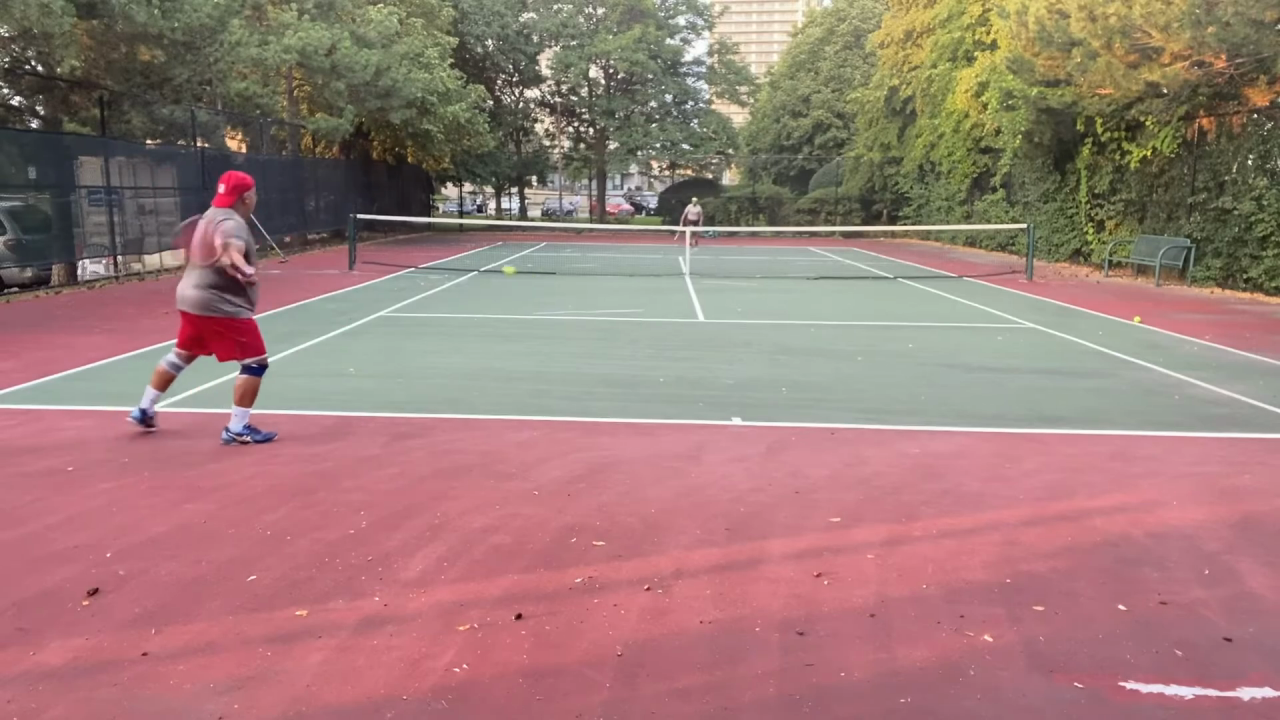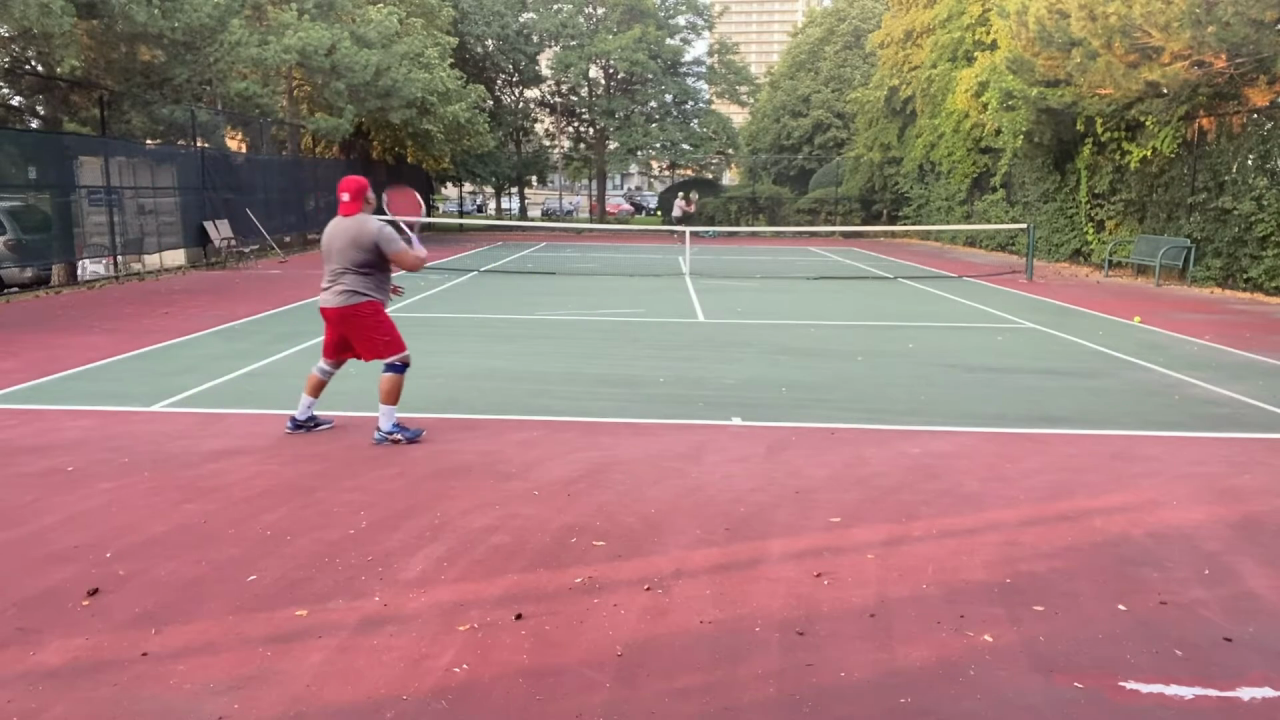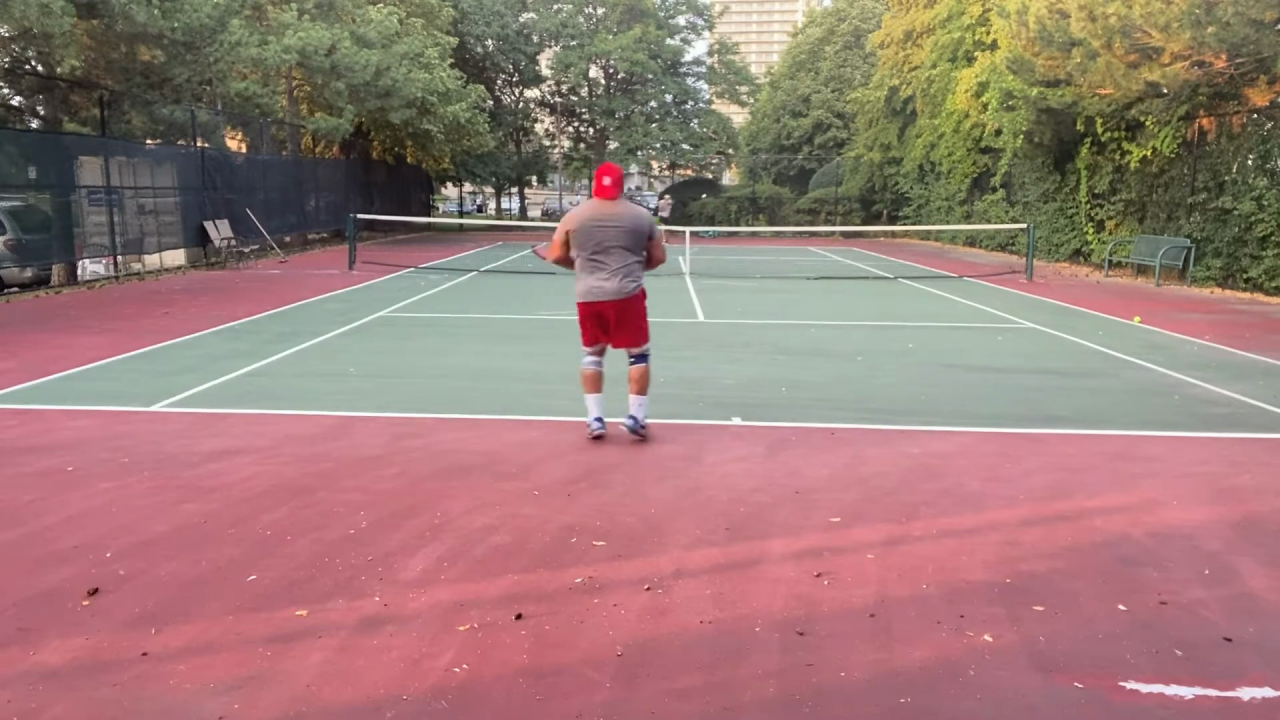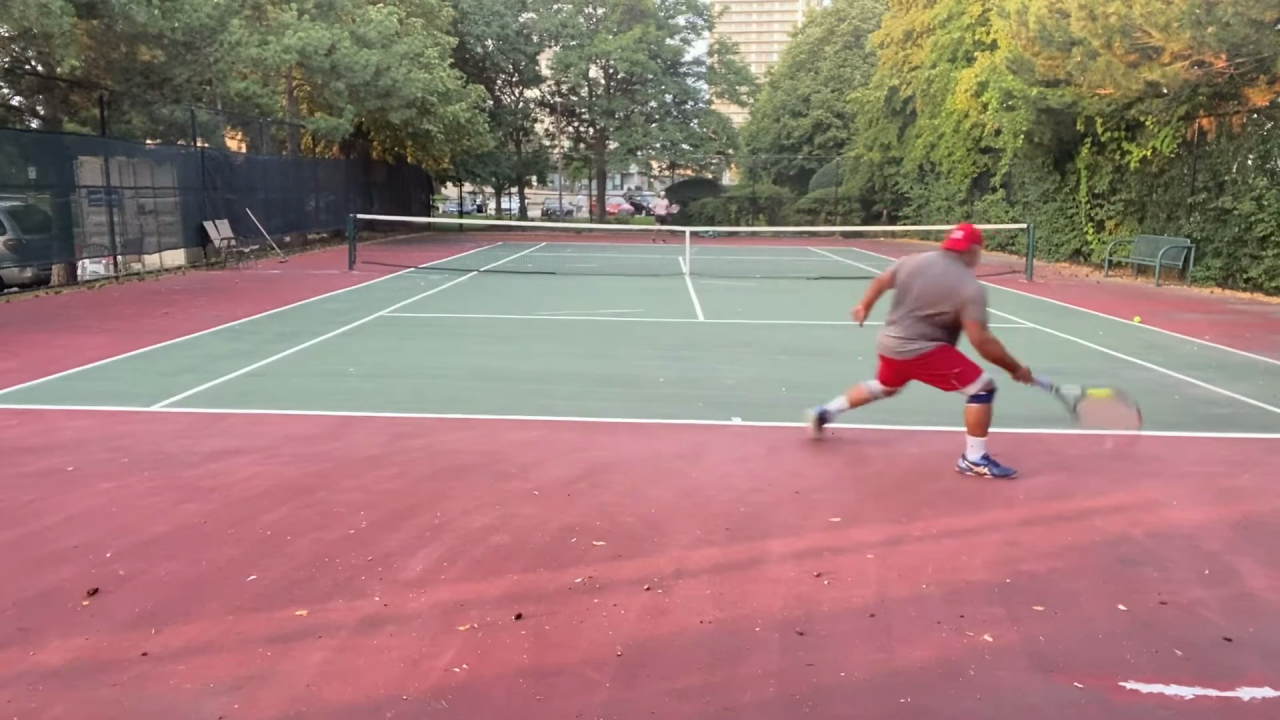
dt=1s
person 1, frame 1
left shoulder: (212, 215)
right shoulder: (232, 224)
right elbow: (230, 254)
right wrist: (239, 267)
left hip: (192, 299)
right hip: (220, 306)
left knee: (182, 354)
right knee: (255, 363)
left ankle: (144, 410)
right ankle: (238, 428)
person 1, frame 2
left shoulder: (333, 227)
right shoulder: (376, 229)
right elbow: (412, 263)
left wrist: (380, 283)
right wrist: (421, 253)
left hip: (332, 303)
right hip: (357, 306)
left knee: (331, 360)
right knee: (398, 360)
left ankle: (300, 417)
right ankle: (387, 427)
person 1, frame 3
left shoulder: (575, 216)
right shoulder: (641, 216)
left elbow: (555, 255)
right elbow: (658, 257)
left hip: (589, 296)
right hip: (627, 294)
left knee: (593, 353)
right knee: (638, 355)
left ankle: (595, 419)
right ankle: (636, 416)
person 1, frame 4
left shoulder: (915, 261)
right shoulder: (972, 288)
left elbow: (880, 282)
right elbow: (982, 342)
left wrist: (864, 307)
right wrist: (1015, 368)
left hip: (889, 345)
right hip: (922, 351)
left knee: (884, 387)
right knee: (983, 389)
left ankle: (825, 413)
right ankle: (974, 459)
